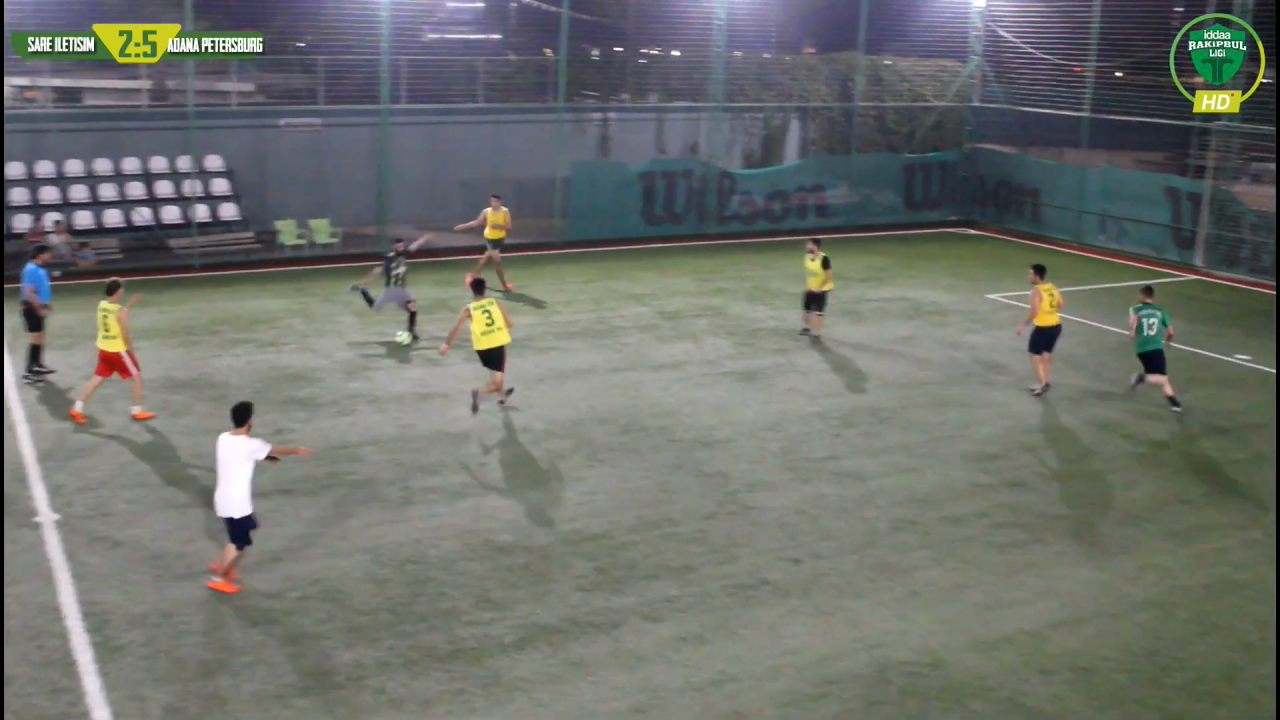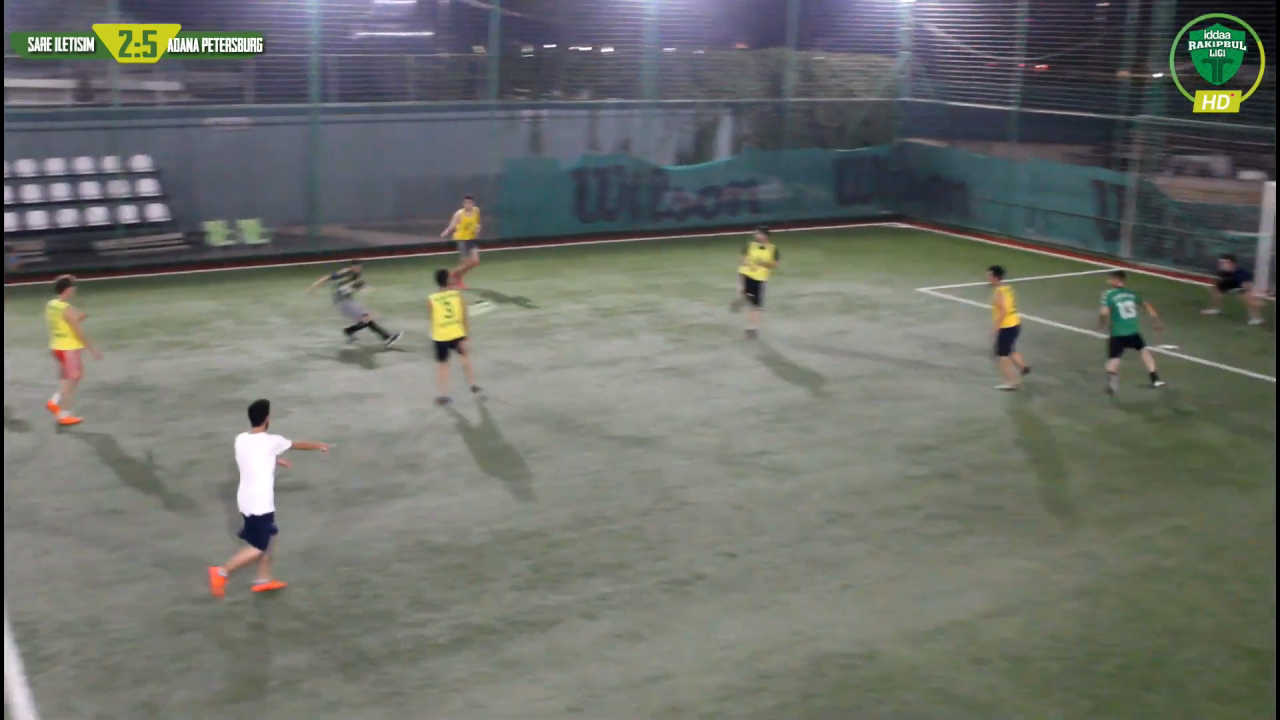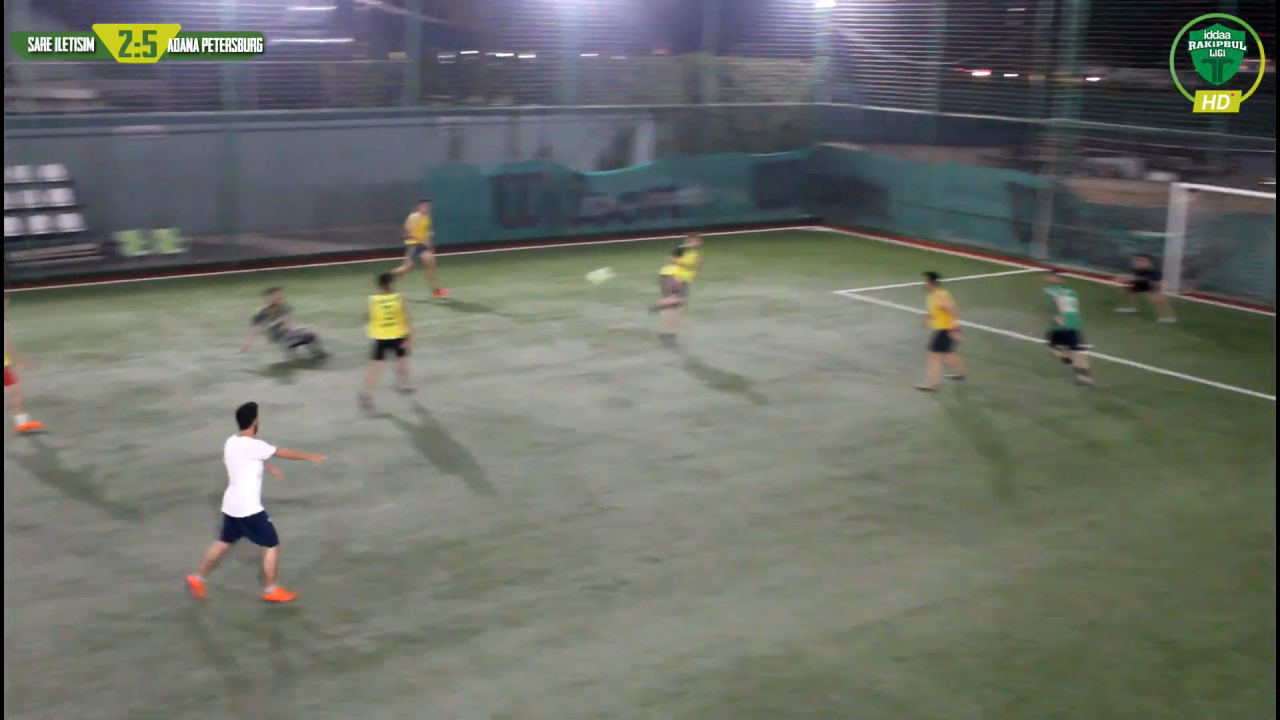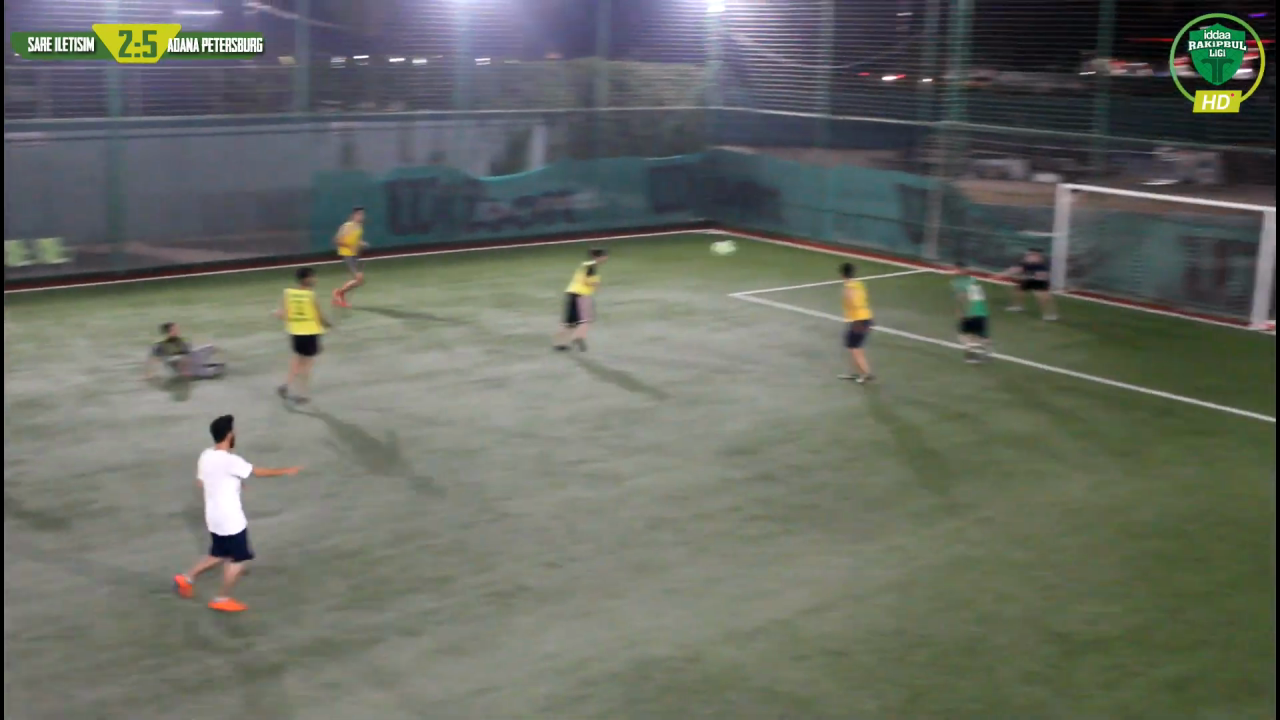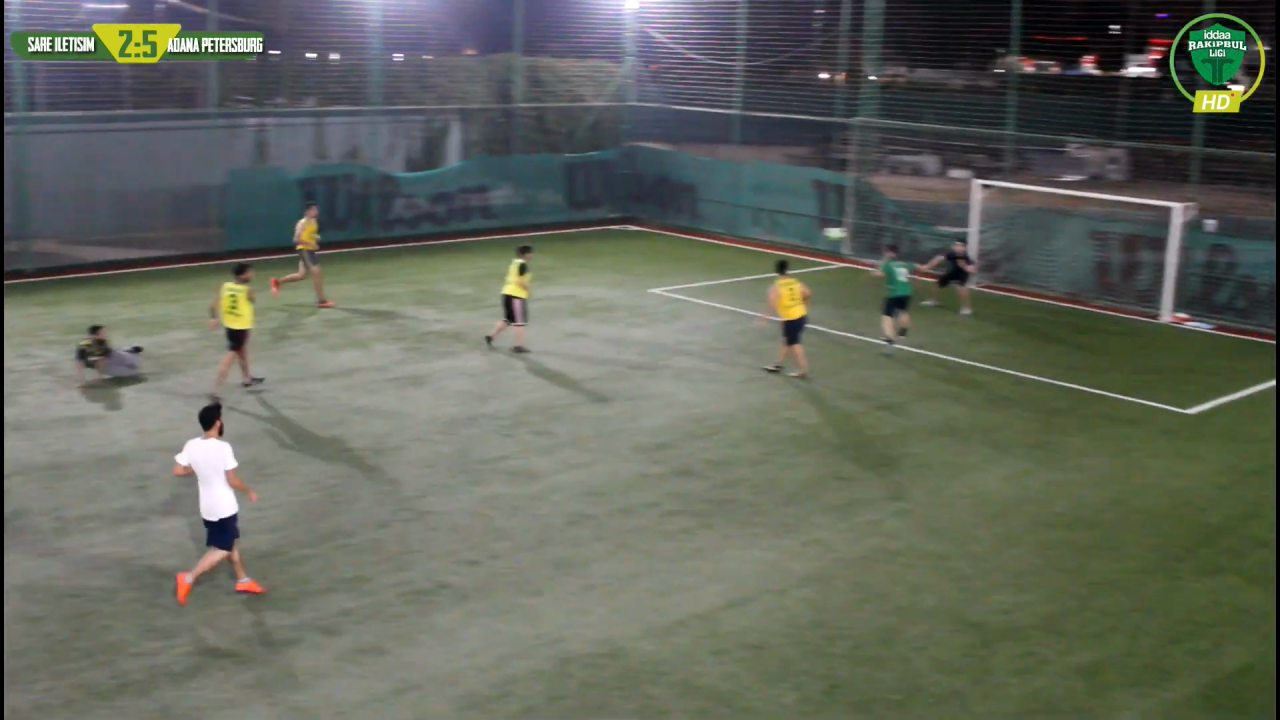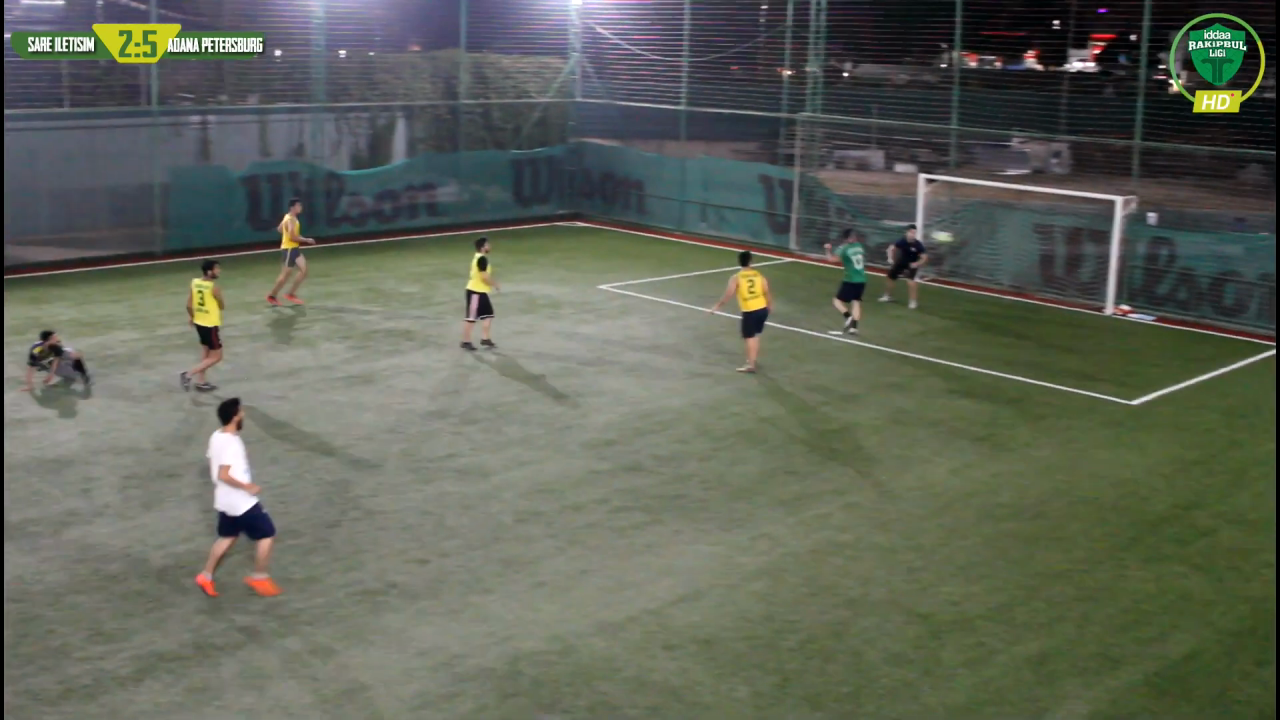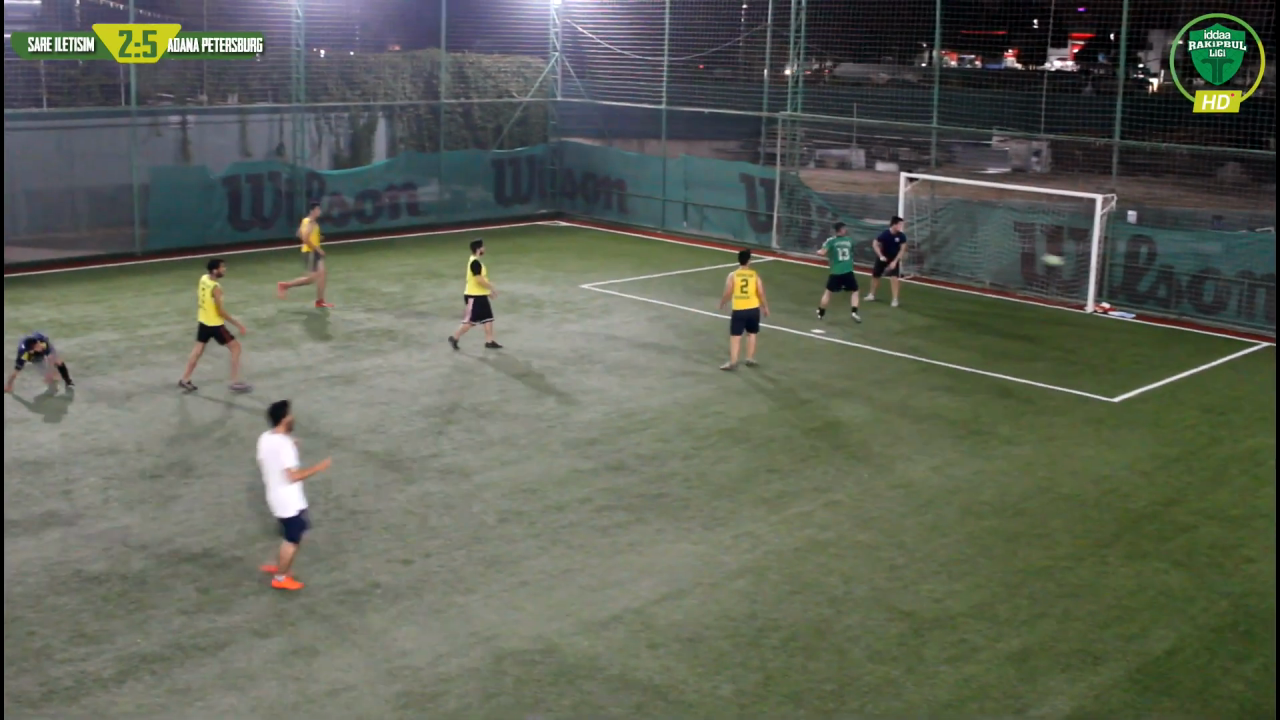
dt=0.2s
person 1, frame 1
left shoulder: (223, 439)
right shoulder: (251, 445)
right elbow: (276, 451)
left wrist: (265, 456)
right wrist: (298, 450)
left hip: (223, 498)
right hip: (237, 504)
left knee: (246, 532)
right knee: (239, 544)
left ankle: (222, 567)
right ankle: (217, 580)
person 1, frame 2
left shoulder: (240, 439)
right shoulder: (271, 441)
right elbow: (296, 445)
right wrist: (319, 446)
left hip: (246, 500)
right hip: (261, 504)
left knee: (266, 537)
right knee: (258, 547)
left ankle: (264, 580)
right ankle: (222, 572)
person 1, frame 3
left shoulder: (232, 442)
right shoulder: (252, 445)
right elbow: (282, 453)
left wrist: (267, 467)
right wrist: (310, 457)
left hip: (232, 504)
right hip: (248, 507)
left knee: (223, 542)
right knee: (272, 546)
left ankle: (198, 578)
right ankle: (271, 590)
person 1, frame 4
left shoulder: (206, 456)
right shoulder: (230, 461)
left elbow: (202, 482)
right elbow: (258, 472)
right wrist: (285, 471)
left hip: (215, 517)
right hip: (230, 521)
left knee: (220, 555)
right knee: (239, 560)
left ankle: (187, 577)
right ankle: (222, 599)
person 1, frame 5
left shoulder: (192, 445)
right shoulder: (222, 447)
left elbow: (178, 470)
right elbow: (233, 480)
right wrist: (249, 492)
left hip: (208, 506)
right hip: (224, 507)
left knee: (232, 542)
right knee: (223, 549)
left ankle: (243, 581)
right ankle: (188, 578)
person 1, frame 6
left shoulder: (216, 436)
right shoulder: (232, 442)
right elbow: (222, 475)
left wrist: (239, 454)
right wrist: (247, 487)
left hip: (224, 501)
right hip: (242, 502)
left knee: (226, 538)
right knee: (267, 535)
left ankle: (206, 576)
right ankle: (259, 576)
person 1, frame 7
left shoulder: (265, 438)
right shoulder: (284, 444)
right elbow: (292, 477)
right wrist: (318, 468)
left hip: (276, 497)
right hip: (289, 501)
left knee: (295, 533)
right knee: (292, 540)
left ankle: (276, 566)
right ankle: (281, 578)
